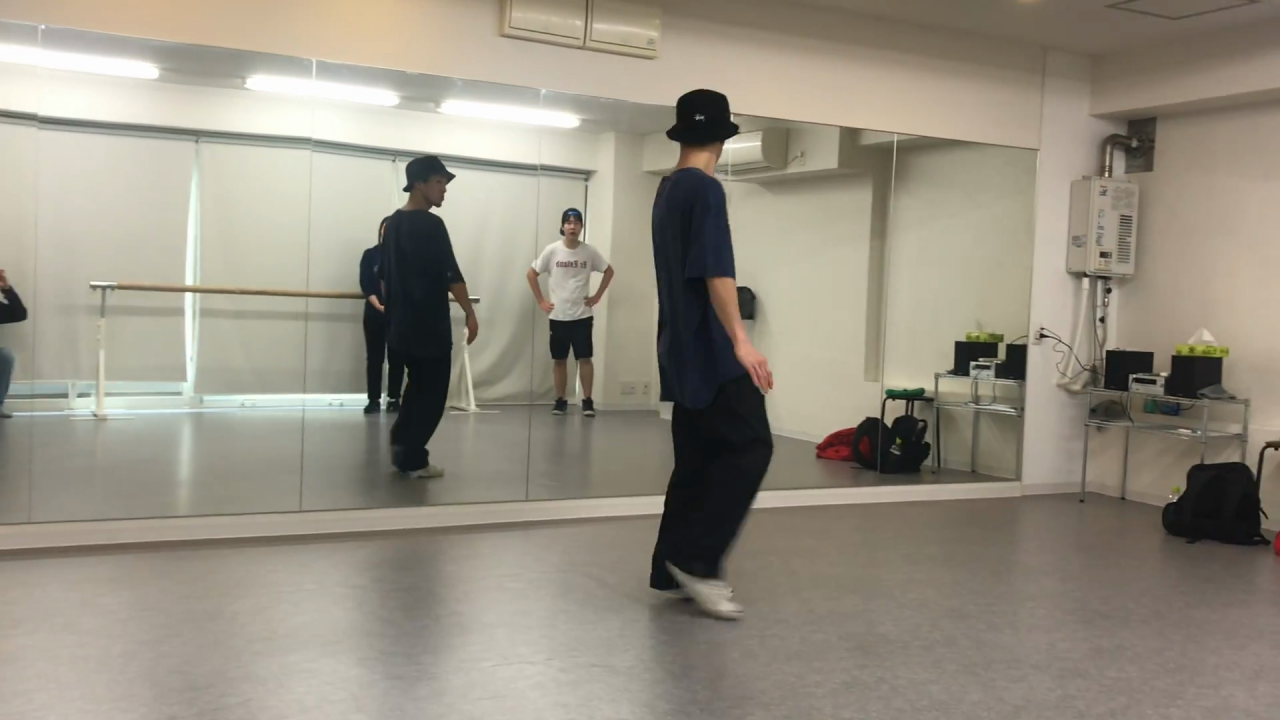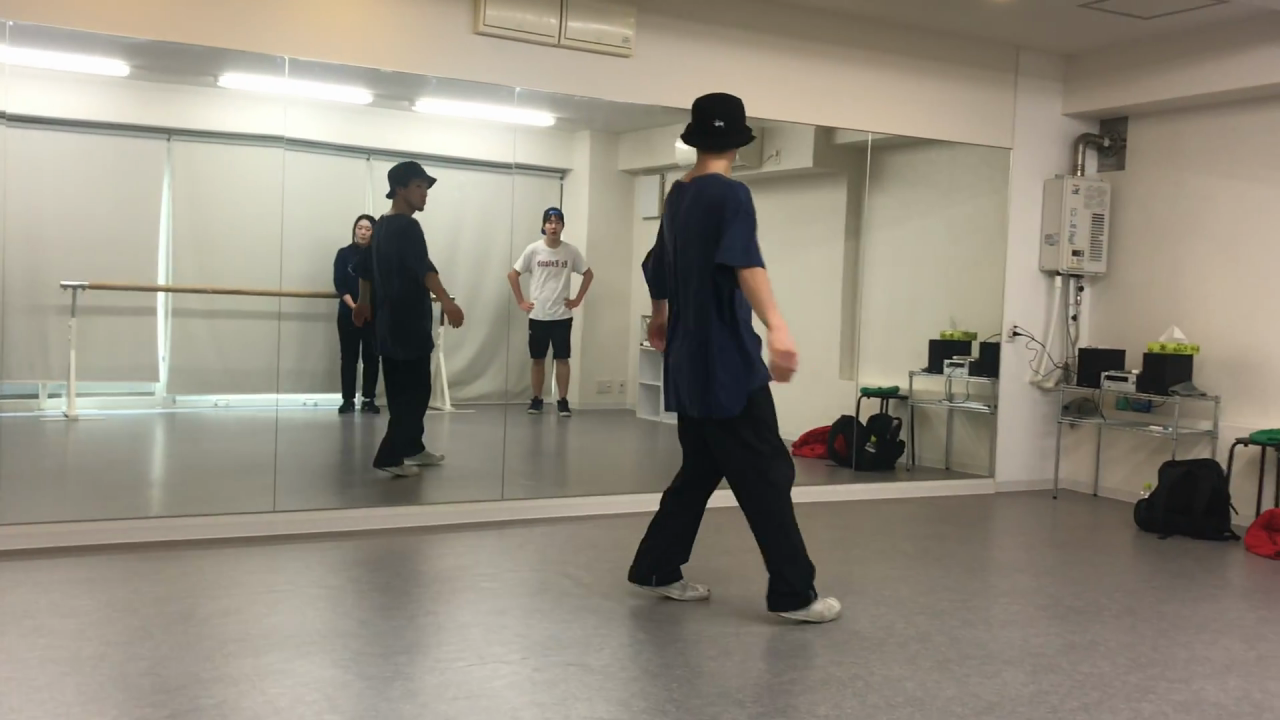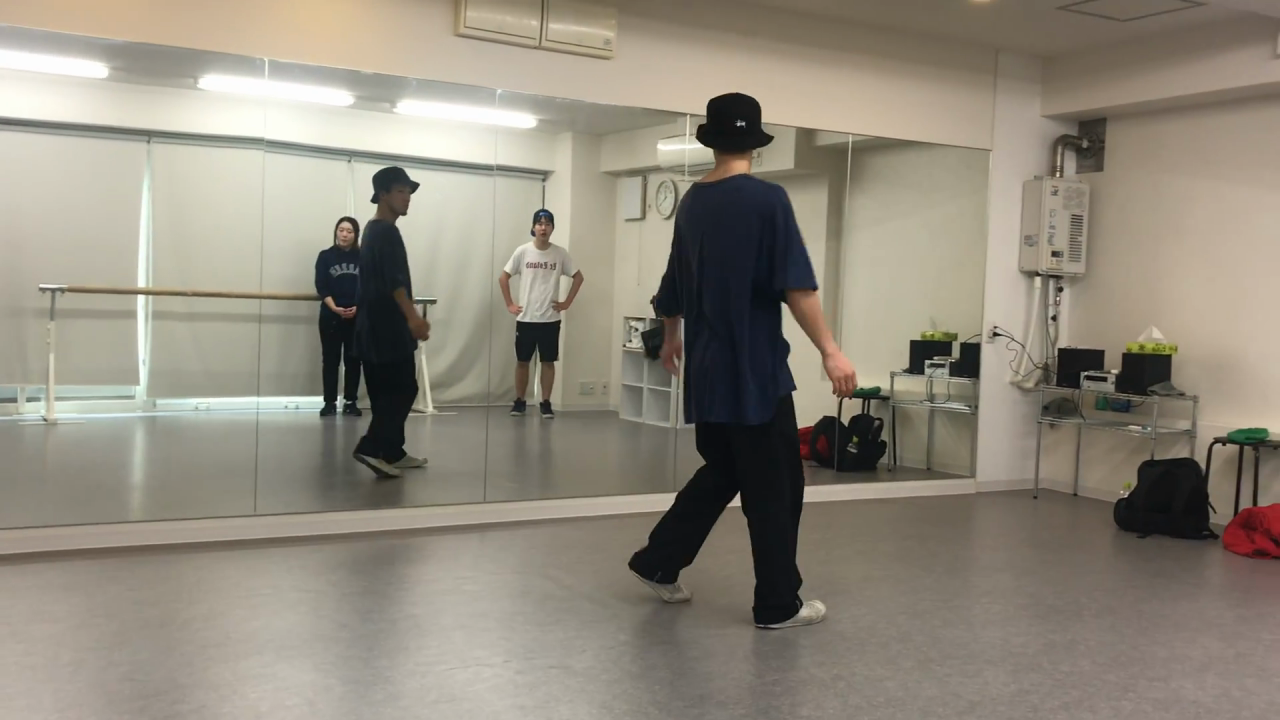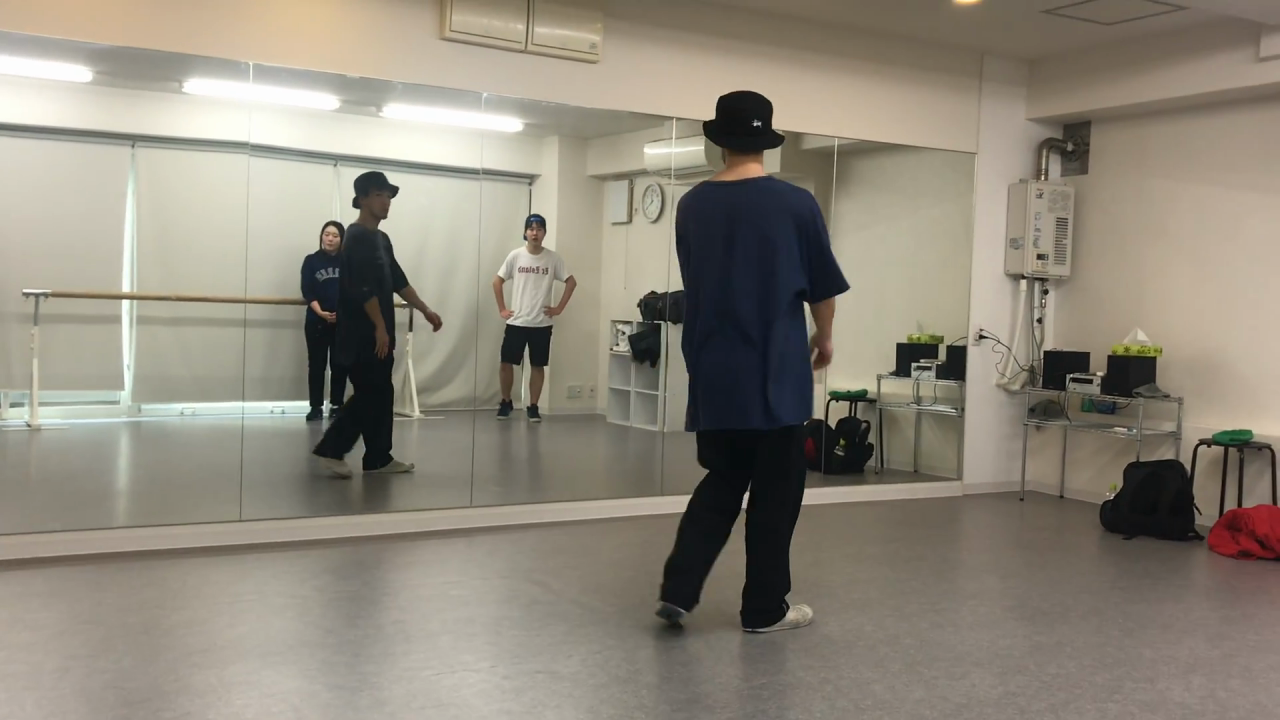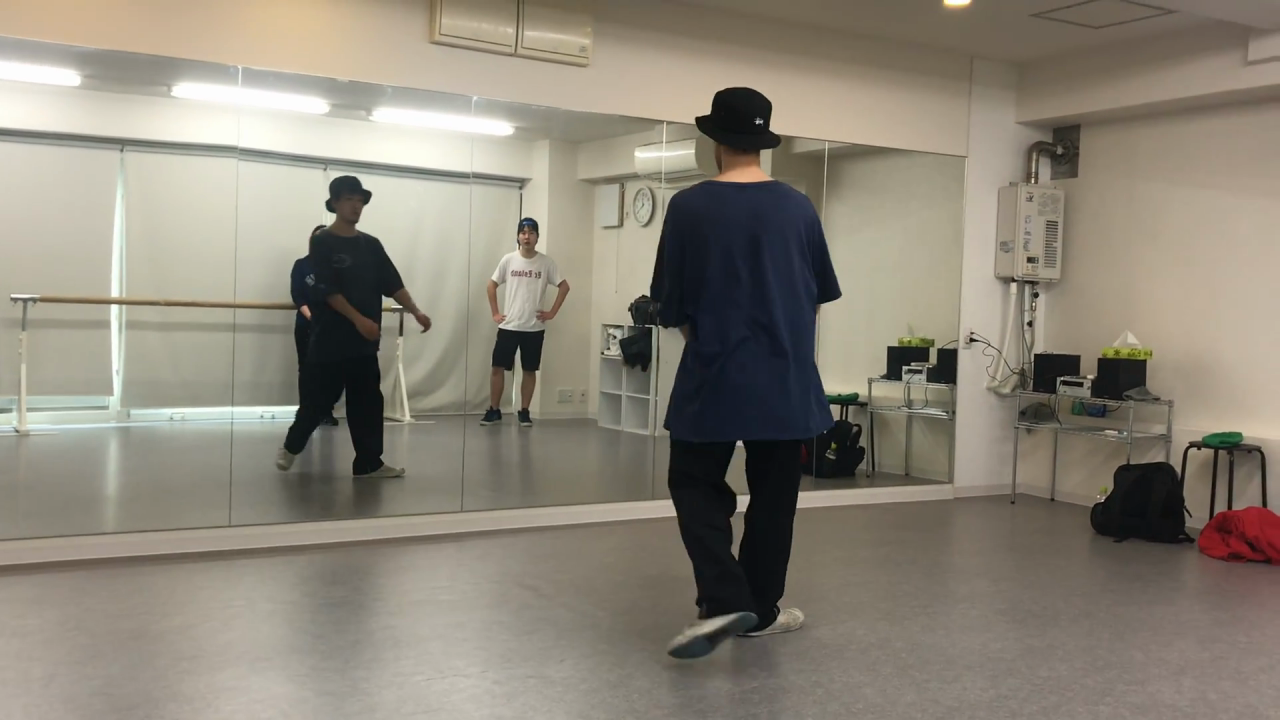
dt=0.2s
person 1, frame 1
left shoulder: (666, 189)
right shoulder: (704, 189)
right elbow: (715, 270)
right wrist: (741, 339)
left hip: (683, 346)
right hip: (709, 348)
left knee: (698, 460)
right knee: (749, 446)
left ankle: (676, 566)
right ankle: (697, 560)
person 1, frame 2
left shoulder: (677, 196)
right shoulder: (729, 193)
left elbow: (658, 266)
right elbow: (745, 262)
left wrist: (660, 318)
right wrist: (776, 327)
left hip: (690, 357)
right hip: (727, 358)
left knee: (701, 466)
right knee: (765, 471)
left ankle: (657, 567)
right ankle: (793, 594)
person 1, frame 3
left shoulder: (691, 202)
right shoulder: (766, 198)
left elbow: (675, 283)
right elbow: (796, 282)
left wrist: (671, 337)
right wrist: (831, 351)
left hip: (707, 366)
right hip: (755, 366)
left knee: (722, 470)
right knee: (776, 485)
left ankle: (658, 561)
right ankle: (778, 604)
person 1, frame 4
left shoulder: (692, 205)
right shoulder: (797, 204)
right elbow: (823, 286)
right wrist: (822, 341)
left hip: (710, 372)
right hip: (775, 371)
left knee: (723, 479)
right knee: (775, 490)
left ankle: (680, 587)
right ankle: (765, 607)
person 1, frame 5
left shoulder: (688, 207)
right shoulder: (798, 209)
left elbow: (669, 300)
right elbow: (819, 290)
left hip: (713, 377)
right hip: (784, 379)
left knee: (696, 485)
right knee: (773, 496)
left ankle: (720, 603)
right ankle: (760, 609)
person 2, frame 1
left shoulder: (392, 222)
right shoulder: (431, 224)
left elbow: (384, 269)
right elbow: (449, 273)
left wrist: (389, 306)
right wrist: (470, 312)
left hip: (400, 320)
right hip: (429, 321)
left knee: (418, 382)
right knee: (431, 390)
left ankle: (400, 439)
right ankle: (413, 459)
person 2, frame 2
left shoulder: (381, 226)
right shoulder: (407, 226)
left elbow: (366, 270)
right elbow: (423, 268)
left wrist: (364, 304)
right wrist: (447, 301)
left hip: (388, 320)
right hip: (408, 320)
left knee: (402, 387)
right knee: (414, 390)
left ankle: (412, 448)
right ankle: (390, 456)
person 2, frame 3
left shoulder: (374, 230)
right shoulder: (387, 232)
right elbow: (394, 279)
left wrist: (407, 316)
right wrist: (413, 315)
left hip: (375, 324)
right hip: (386, 326)
left knee: (387, 391)
right knee: (402, 389)
left ankle: (391, 452)
right ankle: (372, 448)
person 2, frame 4
left shoulder: (381, 238)
right shoulder: (357, 237)
left elbow: (398, 281)
right elbow: (362, 288)
left wrist: (426, 311)
right wrist: (380, 327)
left hip: (372, 332)
right hip: (360, 332)
left knee: (379, 394)
right knee: (370, 394)
left ankle: (378, 458)
right ankle: (330, 449)
person 2, frame 5
left shoulder: (371, 244)
right shoulder: (321, 242)
left elbow: (391, 283)
right elbow: (326, 289)
left wrist: (416, 312)
right wrist: (357, 318)
left hip: (362, 339)
right hip: (330, 336)
left knee: (369, 399)
right knee: (319, 396)
left ankle: (368, 463)
right ankle: (291, 447)
person 3, frame 1
left shoulder: (590, 251)
right shoulder: (552, 250)
left elbow: (609, 271)
right elbow: (531, 274)
left wrist: (597, 296)
right wrist: (541, 300)
left hip: (583, 315)
right hip: (558, 316)
left knee: (585, 358)
right knee: (559, 360)
left ankle: (587, 400)
right ankle: (561, 400)
person 3, frame 2
left shoulder: (571, 251)
right shoulder: (533, 250)
left elbow: (588, 274)
right elbow: (513, 274)
left wrist: (578, 299)
right wrist: (521, 301)
left hip: (562, 316)
right hip: (538, 315)
left knee: (562, 359)
right knee: (537, 359)
left ankle: (563, 401)
right ankle: (537, 399)
person 3, frame 3
left shoulder: (561, 253)
right shoulder: (522, 252)
left elbow: (578, 277)
right elbow: (503, 277)
left wrist: (567, 303)
right wrist: (510, 304)
left hip: (550, 318)
right hip: (526, 317)
left knee: (548, 361)
right knee: (522, 361)
left ankle: (546, 403)
right ankle: (520, 401)
person 3, frame 4
left shoulder: (553, 258)
right shoulder: (515, 256)
left elbow: (571, 282)
right elbow: (497, 281)
left wrist: (559, 308)
right wrist: (502, 309)
left hip: (542, 323)
right hip: (516, 321)
left knee: (538, 366)
right knee: (506, 363)
left ankle: (533, 407)
right ankle: (506, 402)
person 3, frame 5
left shoulder: (546, 262)
right shoulder: (508, 260)
left elbow: (564, 287)
right elbow: (491, 286)
left wrist: (552, 313)
right wrist: (495, 313)
left hip: (534, 327)
right hip: (508, 325)
left knee: (529, 370)
right knee: (497, 368)
left ankle: (524, 411)
right ankle: (494, 410)
person 4, frame 1
right shoulder: (370, 254)
right elbow: (366, 286)
right wrist: (378, 306)
right hip: (375, 314)
left knee: (397, 359)
right knee: (375, 357)
left ankle: (394, 399)
right ankle: (373, 399)
person 4, frame 2
right shoulder: (344, 254)
right elbow: (340, 285)
right wrist: (353, 306)
right hip: (349, 314)
left knee: (372, 358)
right knee: (349, 358)
left ankle: (369, 399)
right ankle: (348, 400)
person 4, frame 3
right shoulder: (325, 256)
right elbow: (321, 287)
left wrist: (357, 308)
right wrist: (335, 308)
left hip: (357, 317)
right hip: (331, 317)
left knee: (353, 361)
right knee: (330, 361)
left ankle: (350, 402)
right ankle: (330, 403)
person 4, frame 4
right shoulder: (311, 261)
right elbow: (307, 292)
right wrist: (321, 312)
right hip: (317, 321)
left knee: (339, 365)
right knee: (316, 365)
left ankle: (336, 406)
right ankle: (316, 407)
person 4, frame 5
right shoulder: (301, 265)
right elbow: (297, 296)
right wrist: (310, 316)
right hip: (307, 325)
right knee: (306, 368)
left ankle: (327, 411)
